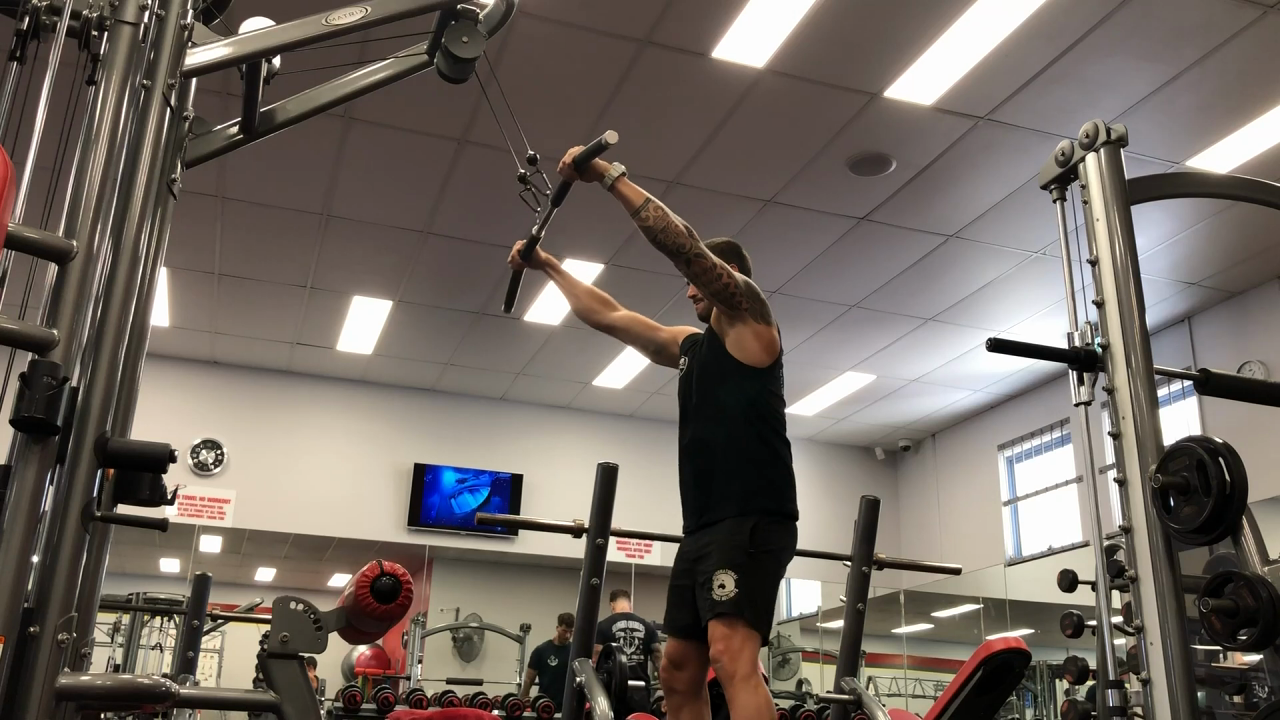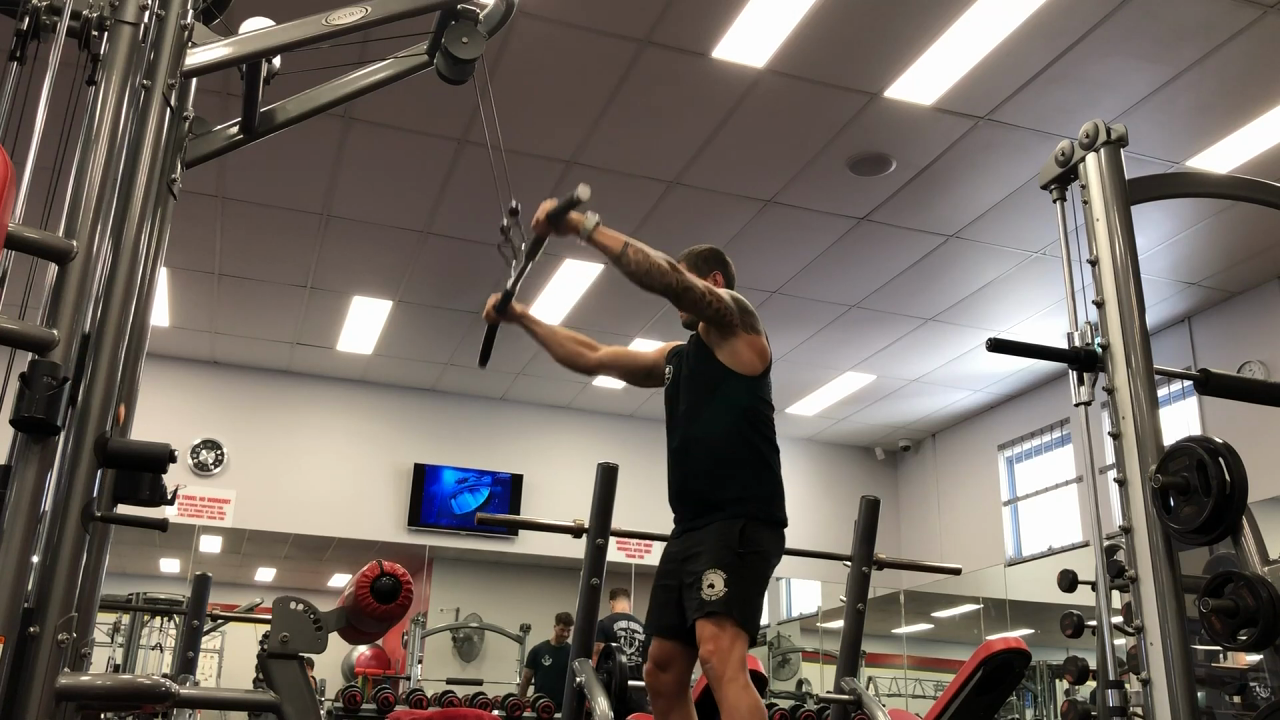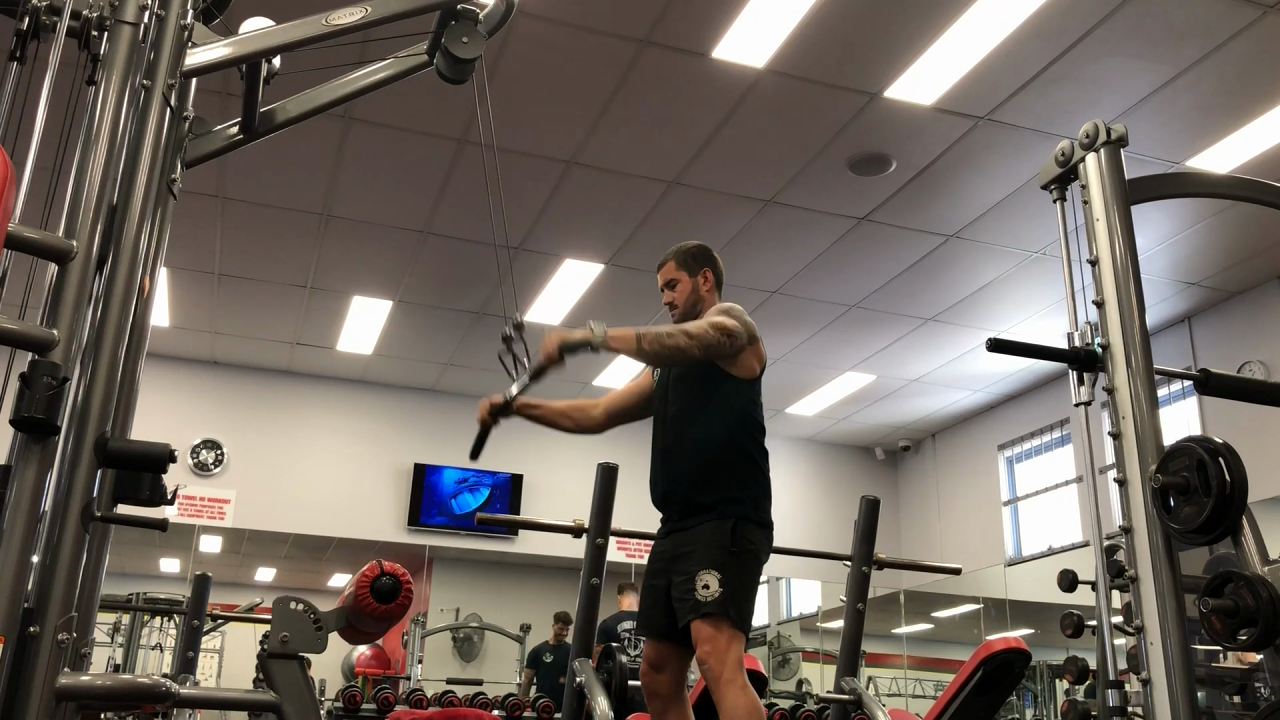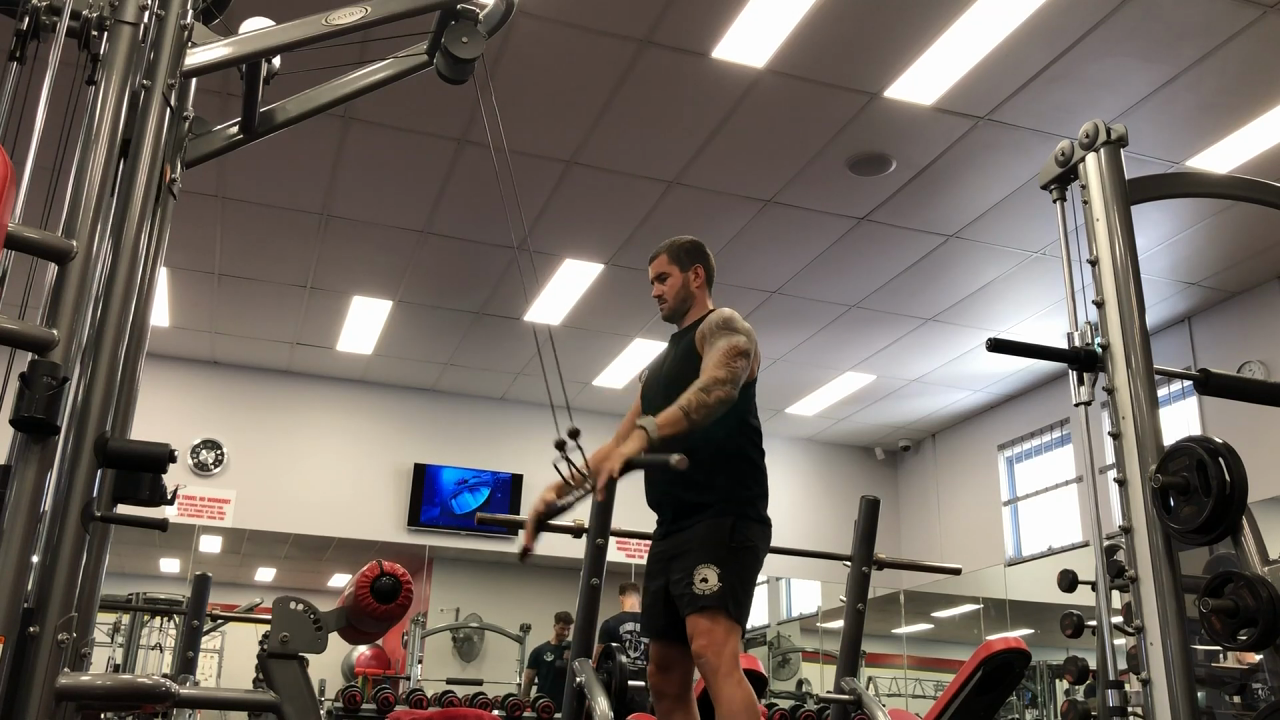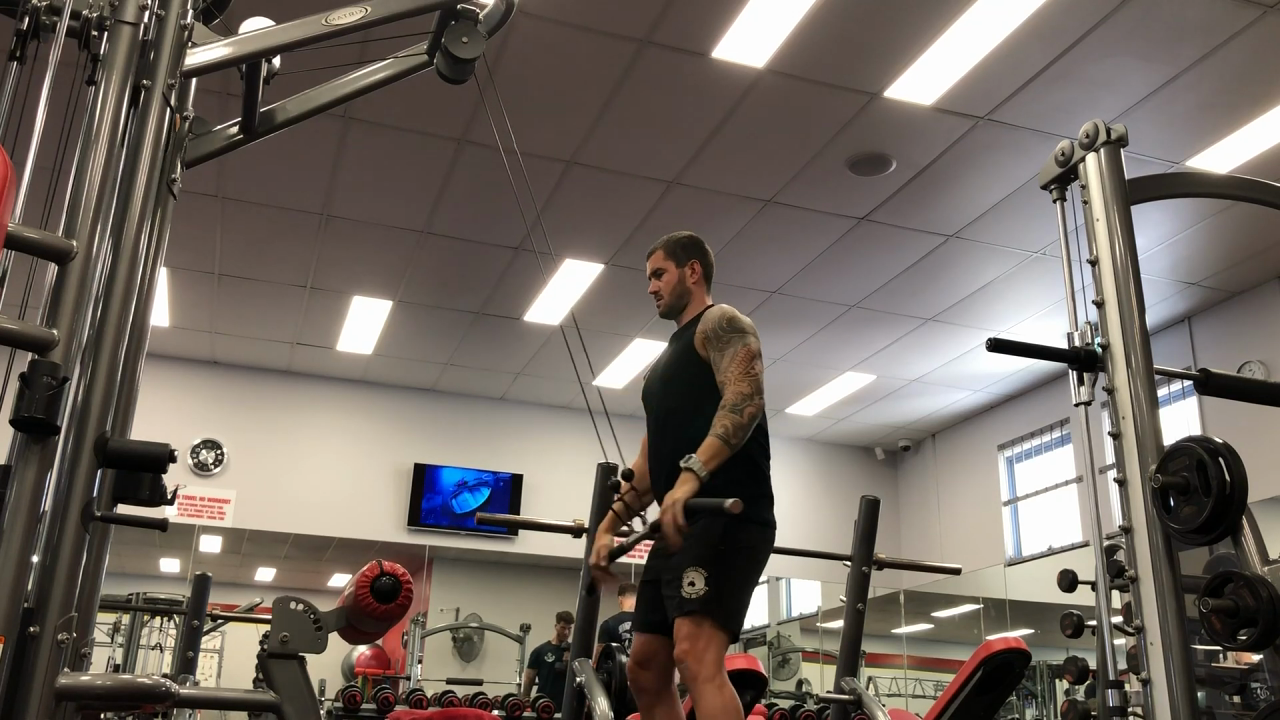
dt=0.3s
person 1, frame 1
left shoulder: (748, 316)
right shoulder: (689, 346)
left elbow: (682, 244)
right elbow: (609, 317)
left wrist: (608, 174)
right wrist: (549, 267)
left hip: (752, 521)
right hip: (704, 528)
left knee: (733, 658)
right knee: (680, 672)
person 1, frame 2
left shoulder: (735, 320)
right shoulder: (675, 358)
left elbow: (666, 276)
right elbow: (593, 358)
left wrist: (583, 225)
right wrist: (524, 318)
left hip: (739, 523)
right hip: (691, 529)
left knee: (720, 657)
right knee: (663, 674)
person 1, frame 3
left shoulder: (728, 322)
right shoulder: (664, 370)
left elbow: (675, 341)
right elbow: (598, 416)
left wrist: (589, 335)
right wrist: (519, 406)
left hip: (726, 523)
right hip: (677, 529)
left knee: (718, 658)
right knee: (659, 676)
person 1, frame 4
left shoulder: (724, 327)
right shoulder: (660, 369)
left elbow: (718, 387)
right elbow: (617, 447)
left wrist: (643, 433)
right wrist: (558, 489)
left hip: (725, 520)
right hip: (674, 529)
left knee: (714, 653)
right knee: (666, 678)
person 1, frame 5
left shoulder: (721, 324)
right shoulder: (667, 359)
left elbow: (745, 399)
right elbow: (650, 457)
left wrist: (690, 477)
right wrist: (610, 524)
left hip: (725, 519)
right hip: (677, 527)
left knee: (696, 658)
right knee: (646, 667)
